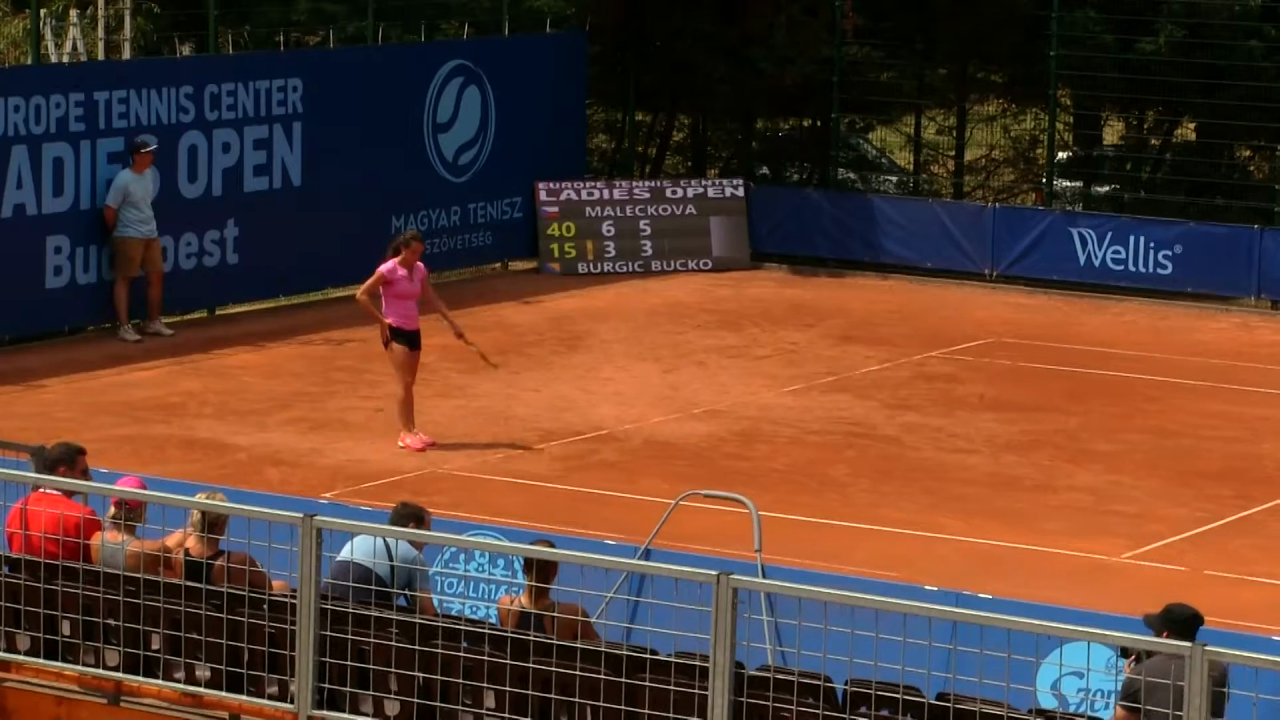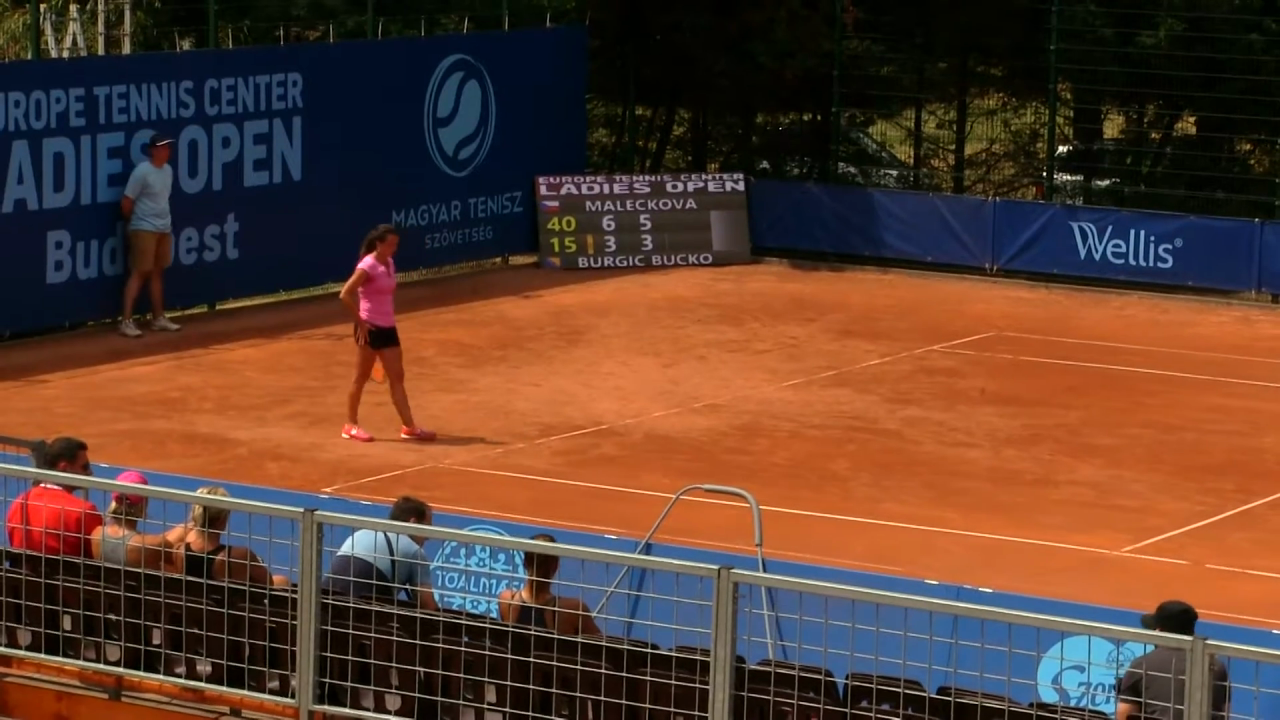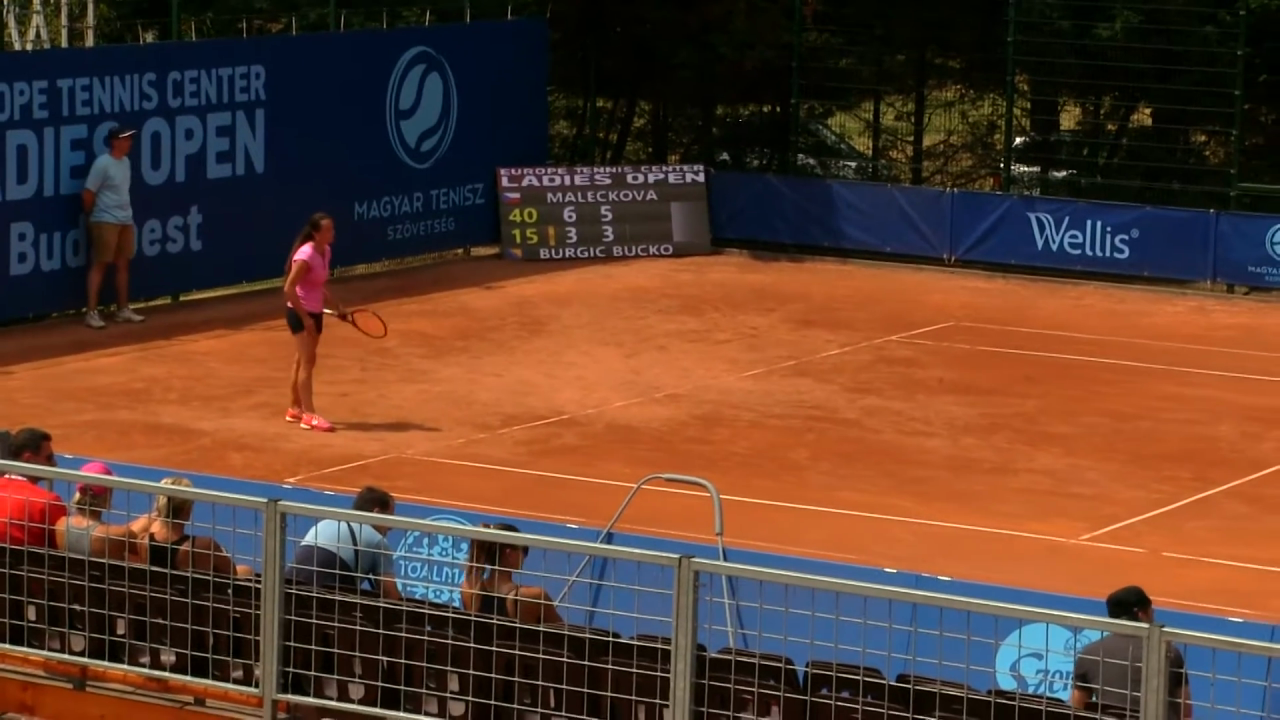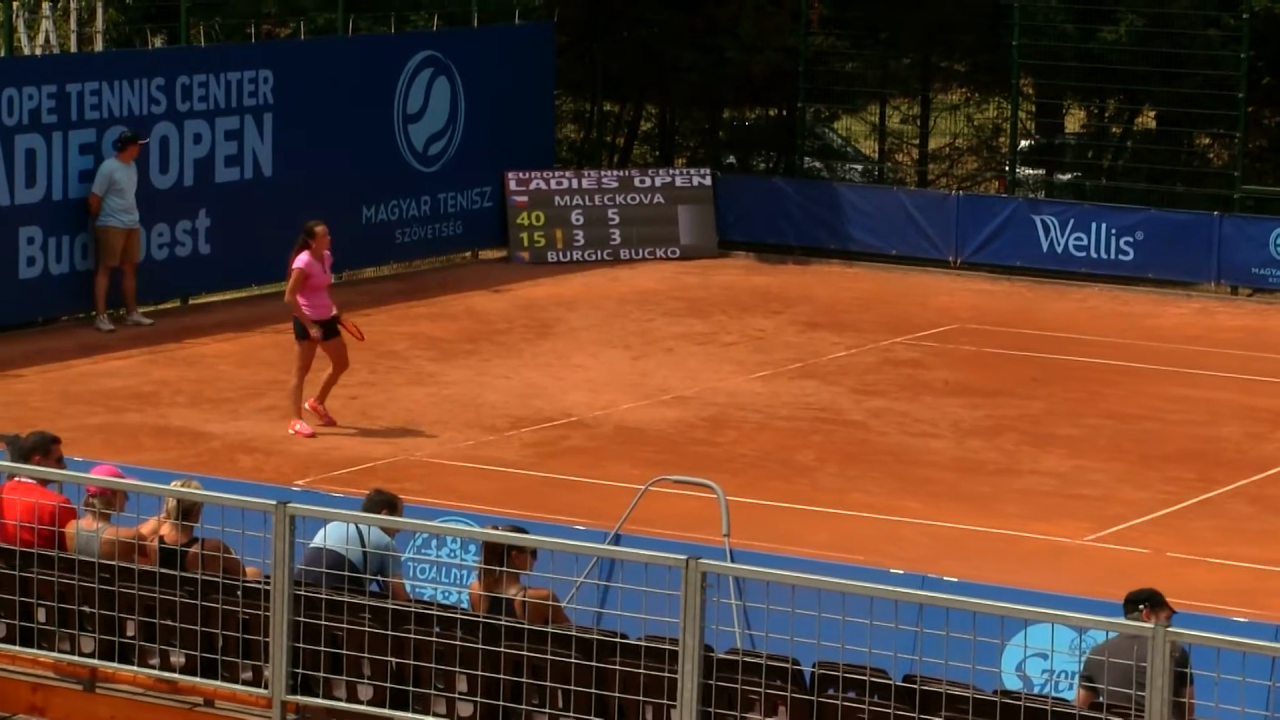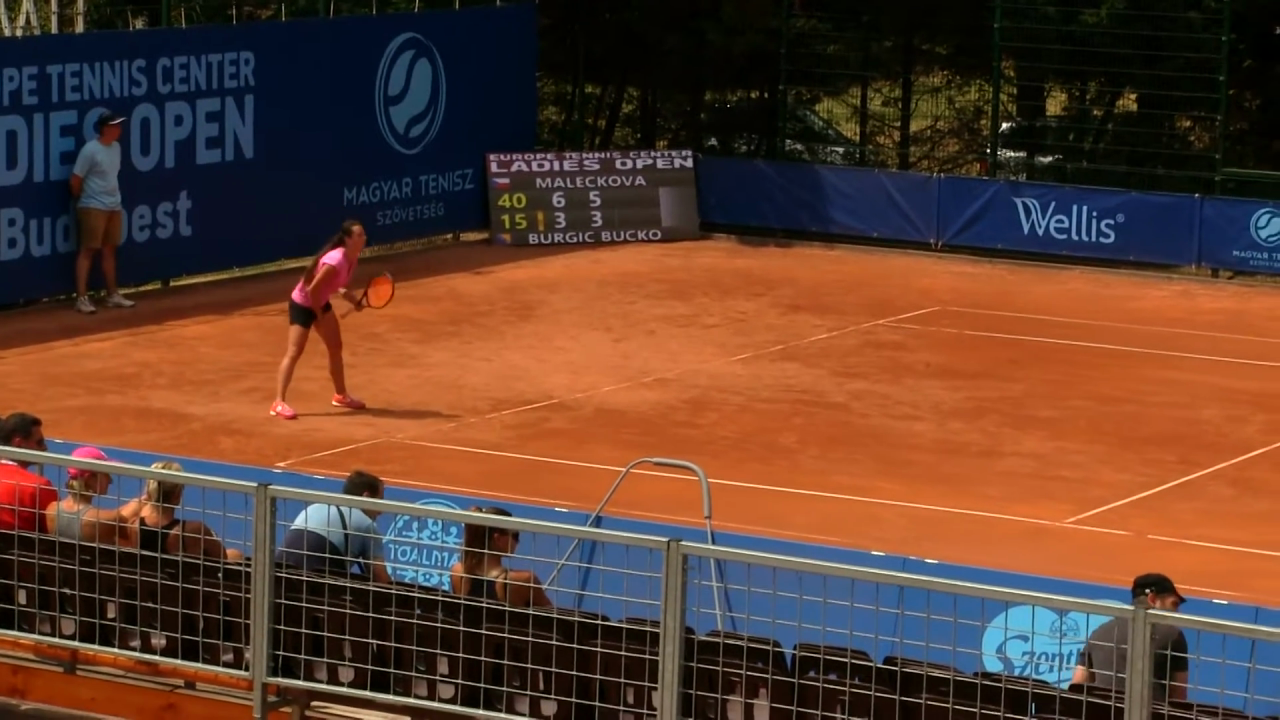
dt=0.7s
person 1, frame 1
left shoulder: (420, 270)
right shoulder: (388, 270)
left elbow: (433, 300)
right elbow: (362, 295)
left wrist: (452, 324)
right wrist: (381, 320)
left hip: (413, 330)
right hip: (395, 331)
left knee: (409, 383)
right knee: (405, 382)
left ankle: (411, 431)
right ankle: (405, 433)
person 1, frame 2
left shoulder: (389, 263)
right shoulder: (367, 266)
right elbow: (345, 294)
right wrist: (360, 322)
left hip: (388, 328)
right hip: (370, 328)
left knee: (397, 377)
right knee: (361, 378)
left ankle: (409, 427)
right ankle: (351, 426)
person 1, frame 3
left shoulder: (326, 251)
right shoulder: (305, 256)
right elbow: (289, 289)
left wrist: (334, 304)
right wrist: (305, 317)
left hip: (315, 313)
right hip: (299, 313)
left knee: (302, 362)
right knee: (307, 362)
left ankle: (295, 409)
right ankle: (309, 415)
person 1, frame 4
left shoulder: (327, 257)
right shoulder: (303, 263)
right elbow: (290, 297)
left wrist: (332, 307)
right wrist: (309, 325)
left hip: (326, 320)
right hip: (307, 322)
left knee: (341, 364)
right knee: (301, 370)
left ankle: (316, 403)
right ankle: (296, 421)
person 1, frame 5
left shoulder: (352, 258)
right shoulder: (335, 260)
right elbow: (313, 290)
left wrist: (351, 297)
right wrist: (320, 316)
left hip: (321, 303)
right hip: (302, 304)
left knee: (336, 347)
right knee: (294, 352)
left ankle: (340, 395)
right ankle: (279, 402)
person 2, frame 1
left shoulder: (148, 175)
right shoulder: (123, 180)
right elbow: (109, 211)
right wrist: (117, 232)
left hip: (151, 235)
right hip: (129, 237)
left knee: (156, 277)
right knee: (123, 279)
left ankle: (153, 322)
right ankle: (124, 327)
person 2, frame 2
left shoulder: (168, 170)
right shoulder: (142, 171)
right elbow: (126, 202)
left wrist: (163, 223)
right wrist: (132, 224)
left hip: (164, 229)
right hip: (143, 229)
left knee: (156, 274)
right knee: (139, 273)
left ankle: (158, 318)
right ankle: (126, 321)
person 2, frame 3
left shoulder: (126, 162)
right shoulder: (102, 163)
right elbow: (88, 194)
left wrist: (123, 214)
right wrist: (92, 216)
left hip: (126, 221)
right hip: (105, 222)
left knee: (123, 265)
right knee: (99, 265)
left ankle: (123, 309)
right ankle: (91, 312)
person 2, frame 4
left shoulder: (132, 166)
right shoulder: (108, 168)
right elbow: (94, 199)
left wrist: (130, 218)
right wrist: (98, 221)
left hip: (132, 225)
right hip: (111, 226)
left knee: (129, 269)
right knee: (105, 269)
left ankle: (132, 313)
right ankle: (101, 316)
person 2, frame 5
left shoulder: (116, 147)
right shoulder: (90, 150)
right elbow: (75, 180)
left wrist: (112, 198)
right wrist: (82, 202)
left hip: (114, 207)
right hip: (93, 208)
left knee: (109, 250)
right knee: (87, 251)
left ankle: (113, 295)
right ankle: (81, 298)
